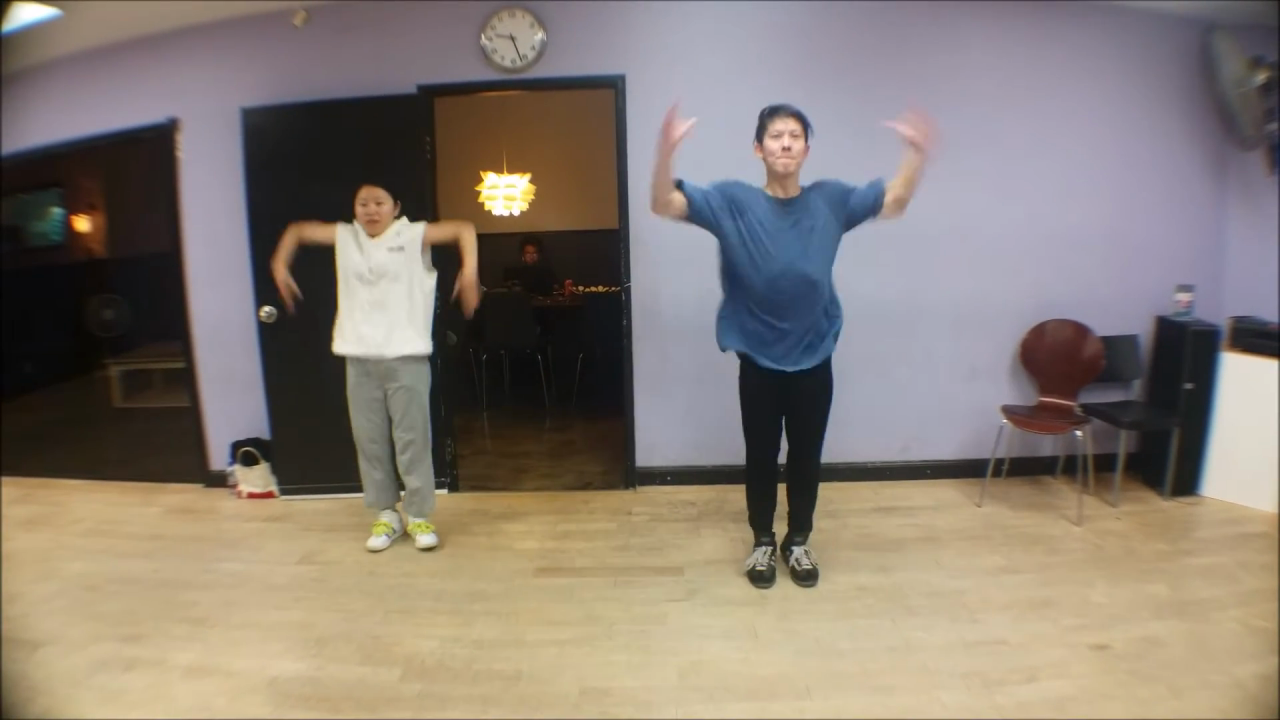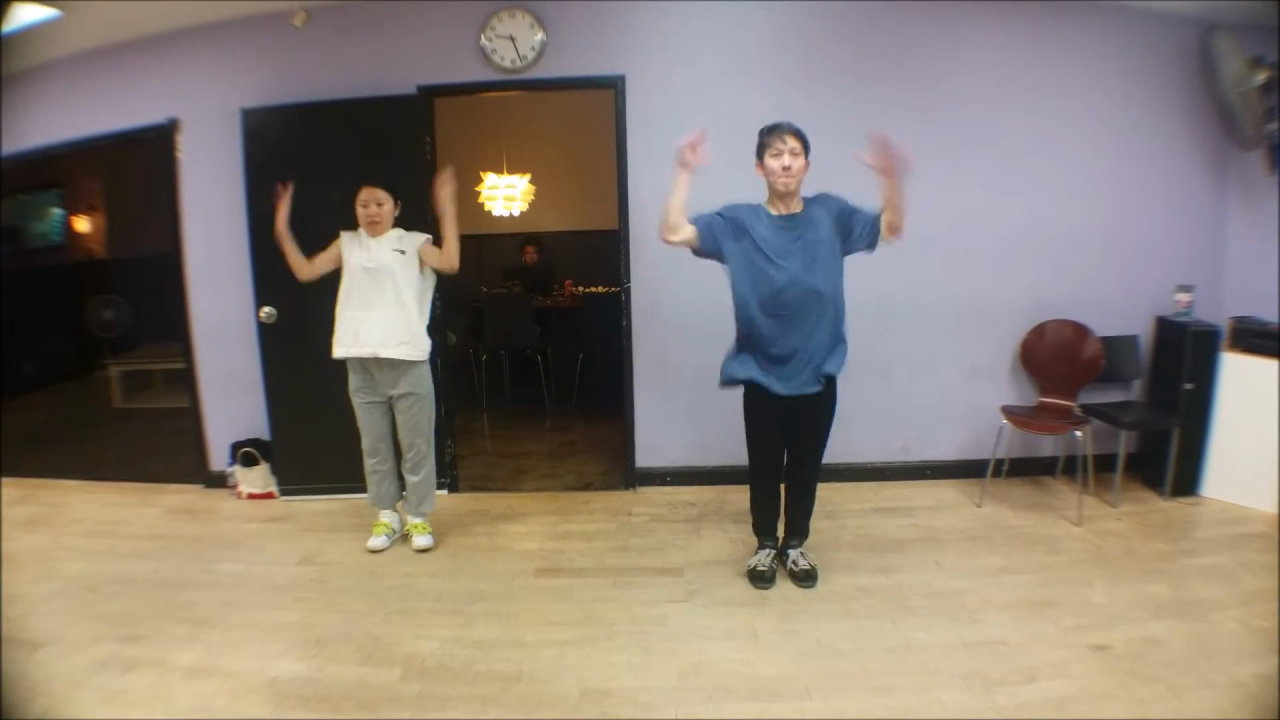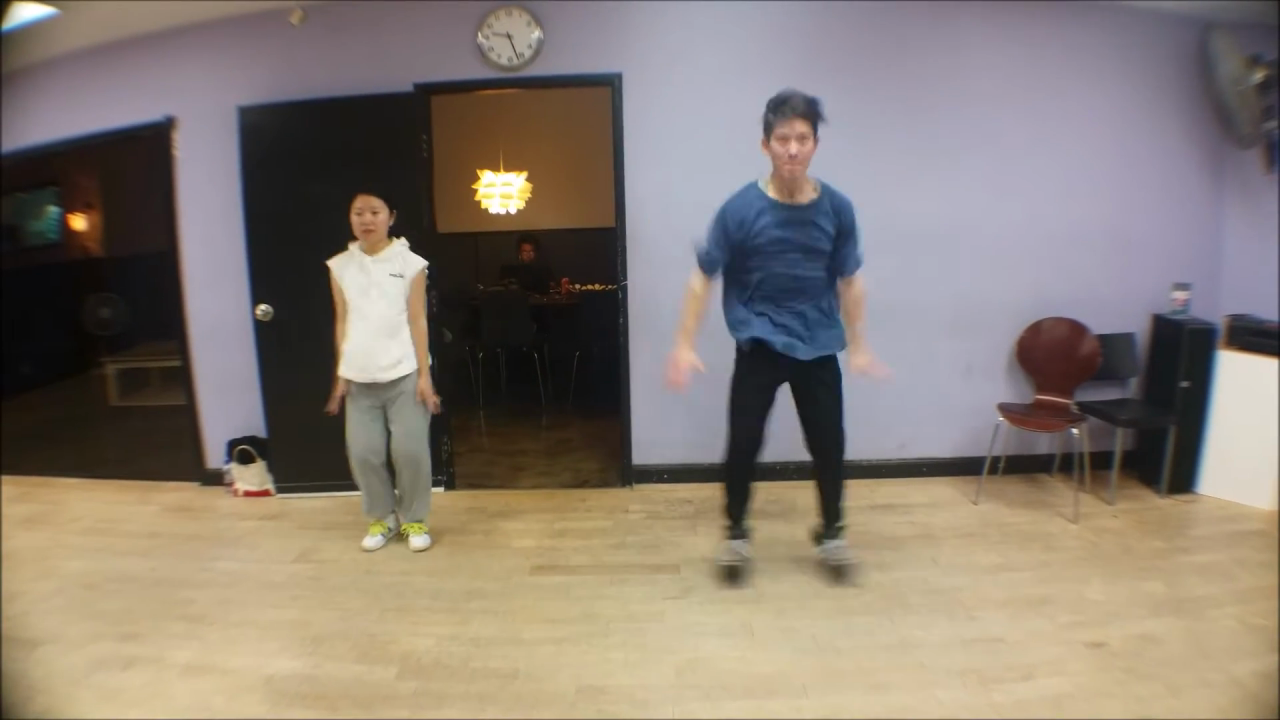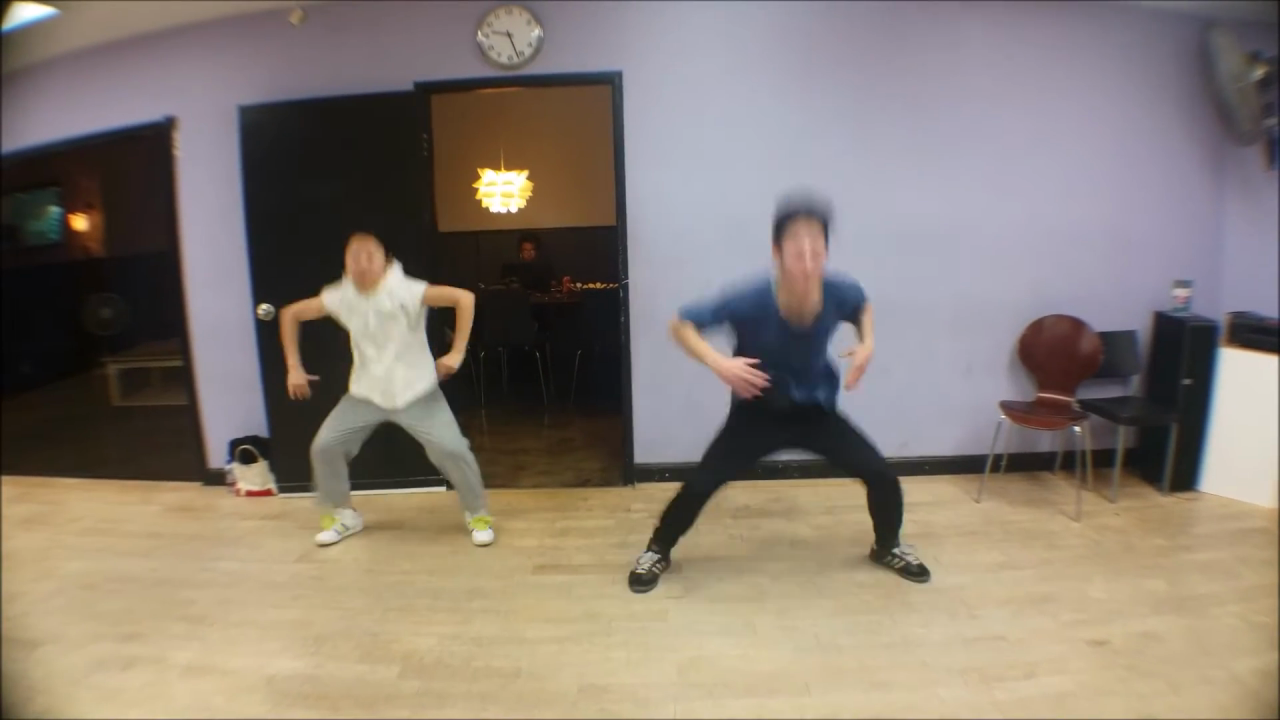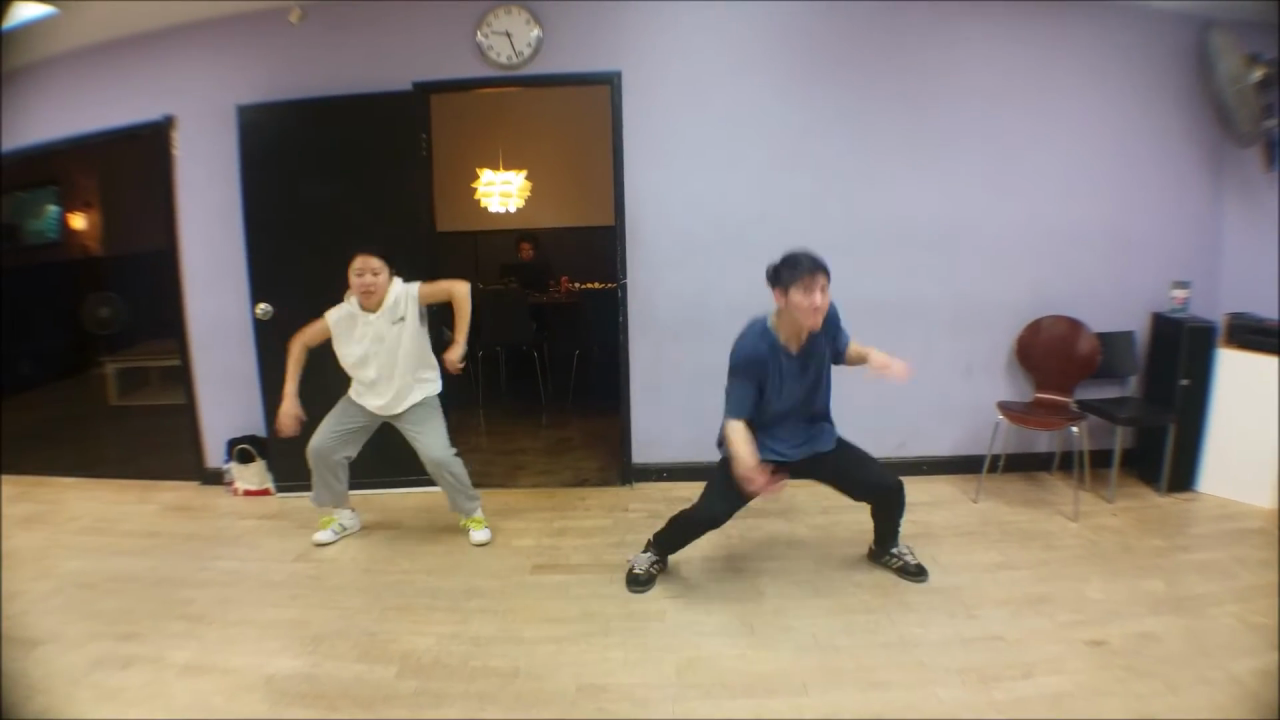
dt=0.2s
person 1, frame 1
left shoulder: (829, 200)
right shoulder: (733, 200)
left elbow: (893, 202)
right elbow: (665, 205)
left wrist: (916, 154)
right wrist: (668, 150)
left hip: (813, 355)
right hip: (758, 355)
left knee: (806, 456)
right knee: (761, 456)
left ankle: (797, 541)
right ankle: (763, 541)
person 1, frame 2
left shoulder: (830, 213)
right shoulder: (737, 221)
left elbow: (890, 227)
right elbow: (673, 234)
left wrist: (891, 179)
right wrist: (685, 172)
left hip: (817, 372)
right hip: (761, 371)
left knee: (805, 465)
right knee: (764, 465)
left ankle: (795, 544)
right ankle: (765, 544)
person 1, frame 3
left shoulder: (835, 206)
right shoulder: (741, 208)
left elbow: (848, 282)
right elbow: (703, 277)
left wrist: (858, 345)
right wrist: (685, 345)
left hip: (817, 346)
right hip: (760, 343)
left knee: (828, 444)
right knee: (743, 443)
left ankle: (831, 531)
right ankle: (737, 532)
person 1, frame 4
left shoulder: (839, 292)
right shoulder: (751, 301)
left elbow: (861, 305)
right elbow: (682, 325)
left wrist: (868, 342)
right wrist: (720, 364)
left hip: (814, 407)
right hip: (758, 408)
left knee: (881, 476)
right knee: (704, 482)
left ankle: (888, 546)
right ankle: (658, 550)
person 1, frame 5
left shoulder: (827, 321)
right shoulder: (752, 346)
left elbow: (843, 351)
right elbow: (735, 419)
left wrist: (871, 356)
right wrist: (748, 470)
left hip: (815, 438)
right hip: (760, 445)
left knee: (888, 487)
right knee: (709, 513)
left ankle: (886, 546)
right ankle: (655, 552)
person 2, frame 1
left shoulder: (413, 237)
right shoulder: (344, 237)
left elbow: (463, 229)
right elbow: (299, 230)
left wrist: (469, 267)
right wrist: (280, 265)
left hip: (406, 358)
right hip: (359, 359)
left knee: (412, 440)
right knee: (369, 442)
left ankle: (419, 517)
right ankle: (387, 515)
person 2, frame 2
left shoulder: (413, 243)
right shoulder: (346, 244)
left elbow: (449, 264)
right elbow: (304, 271)
left wrist: (448, 210)
right wrist: (282, 227)
left hip: (406, 360)
right hip: (362, 362)
left knee: (416, 443)
right knee: (374, 445)
left ankle: (417, 517)
right ankle: (387, 515)
person 2, frame 3
left shoulder: (410, 264)
right shoulder: (341, 267)
left elbow: (418, 321)
right elbow: (343, 324)
left wrist: (424, 376)
right wrist: (341, 377)
left hip: (405, 373)
right hip: (360, 375)
left knee: (409, 450)
right knee: (363, 453)
left ankle: (415, 520)
right ankle: (382, 518)
person 2, frame 4
left shoulder: (408, 292)
right shoulder: (338, 298)
left elbow: (465, 299)
right elbow: (289, 314)
left wrist: (458, 351)
right wrist: (294, 367)
left hip: (417, 389)
right hip: (367, 392)
left knee: (451, 449)
right knee: (324, 446)
left ankle: (477, 514)
right ankle: (343, 515)
person 2, frame 5
left shoulder: (407, 297)
right shoulder: (339, 317)
left elbow: (460, 288)
right elbow: (300, 343)
left wrist: (458, 345)
right wrist: (288, 401)
left hip: (415, 395)
right hip: (364, 397)
left knee: (439, 456)
right knee: (320, 448)
left ankle: (472, 514)
right ankle: (342, 514)
